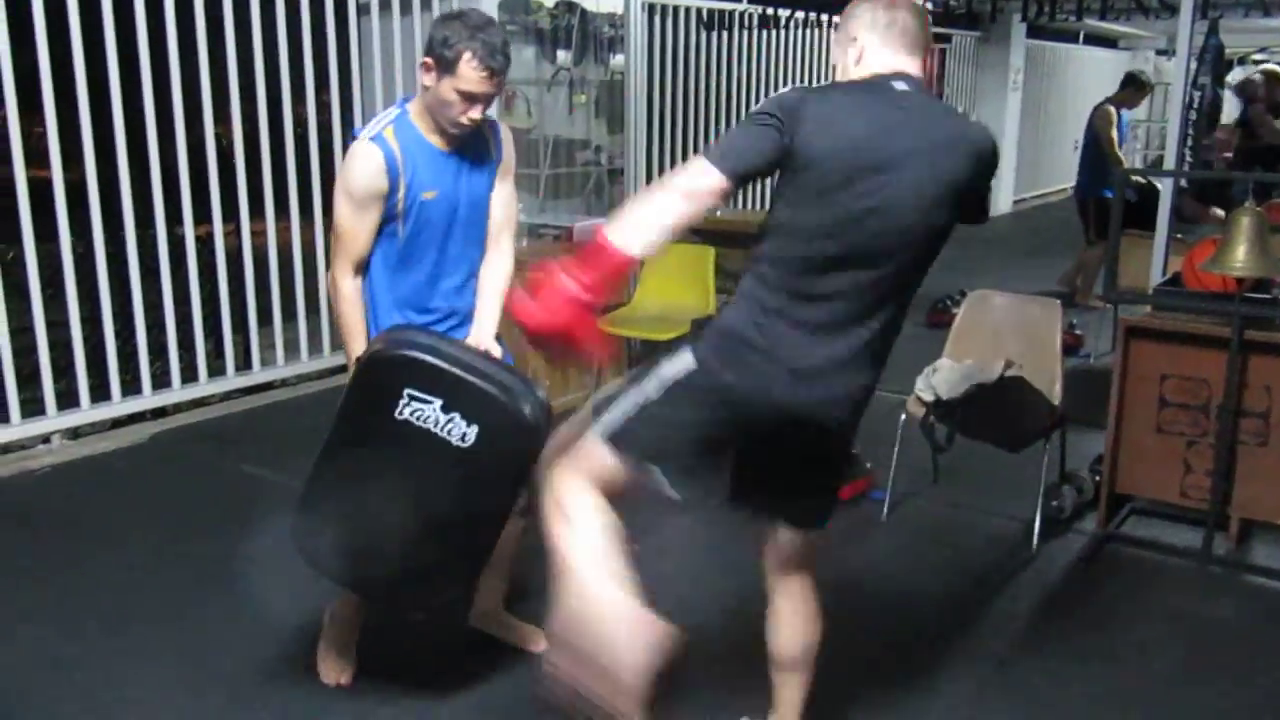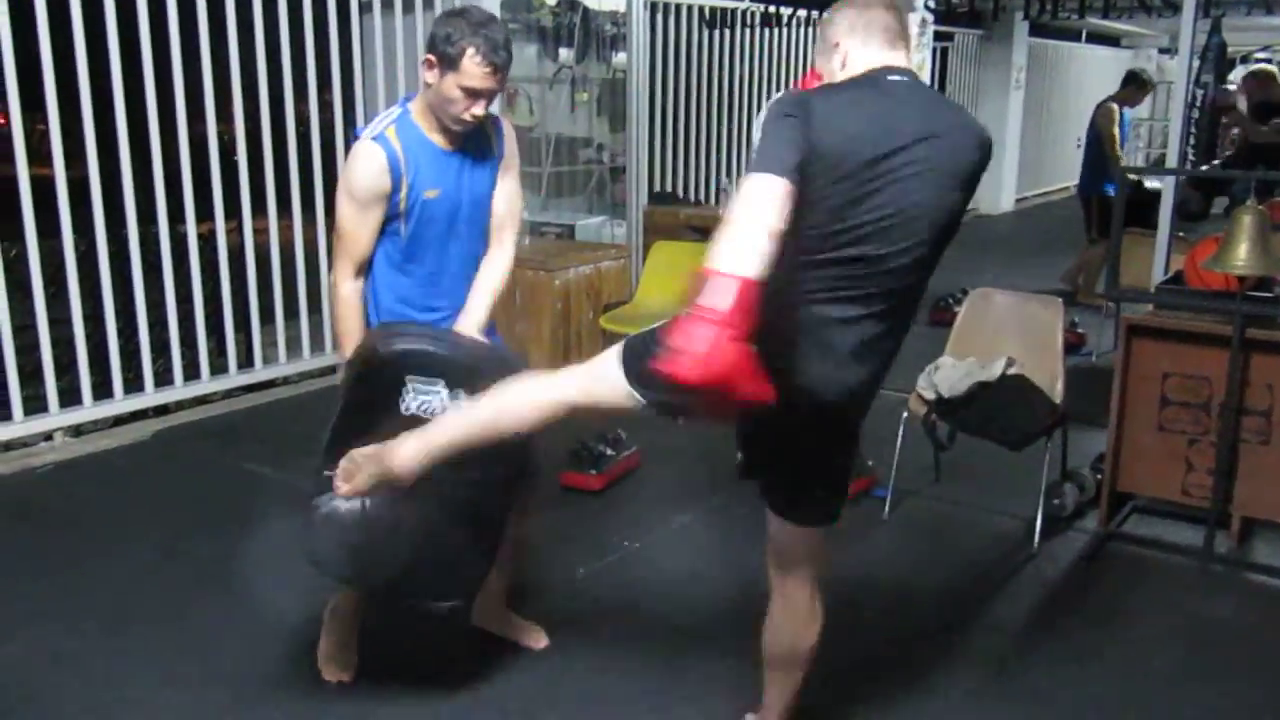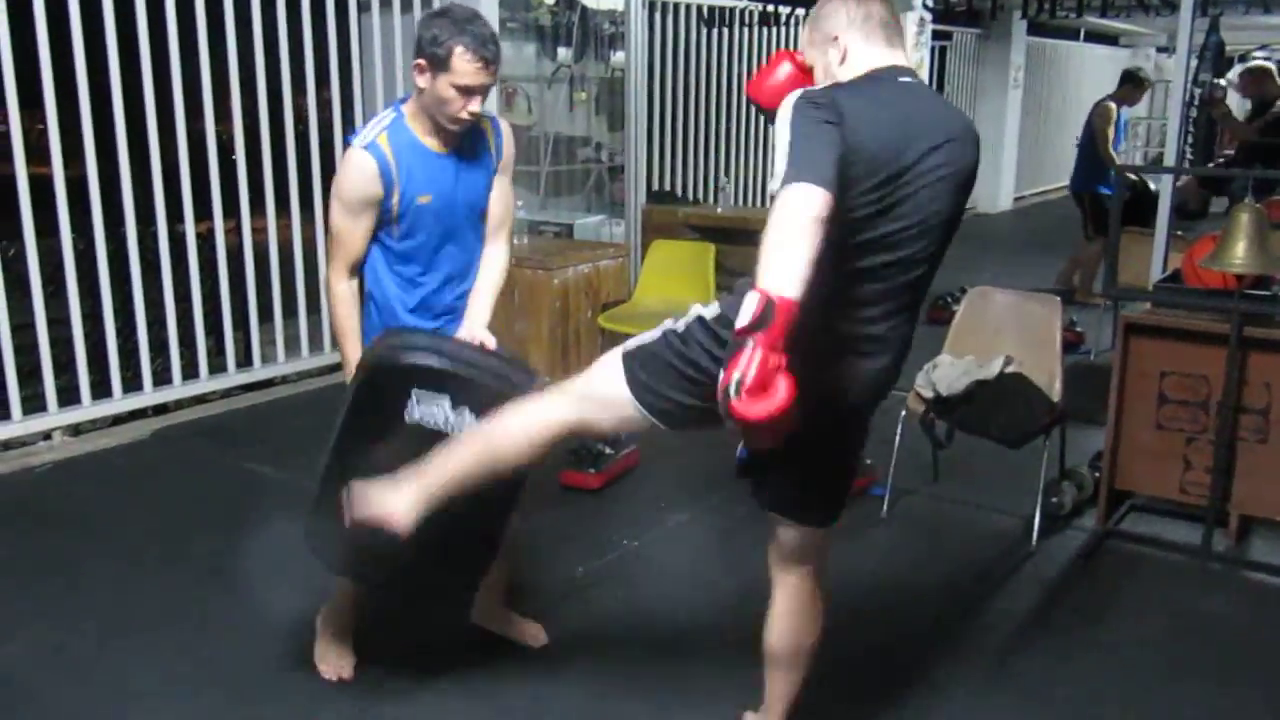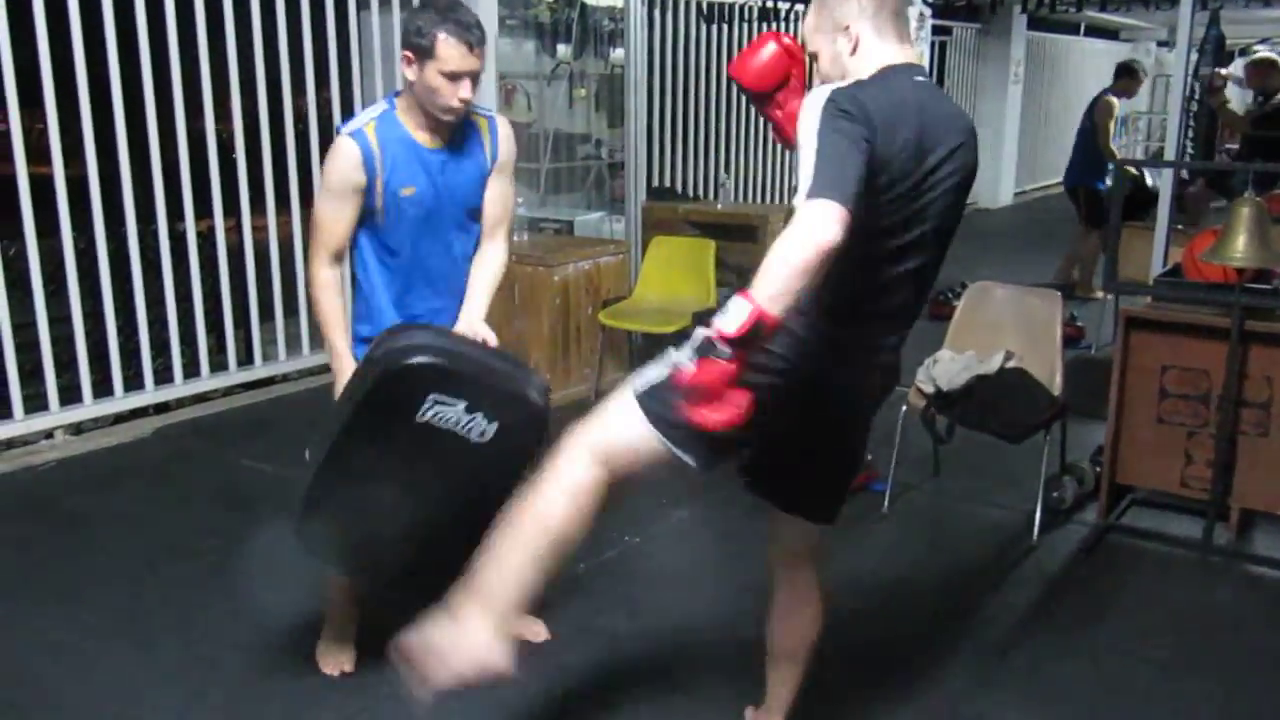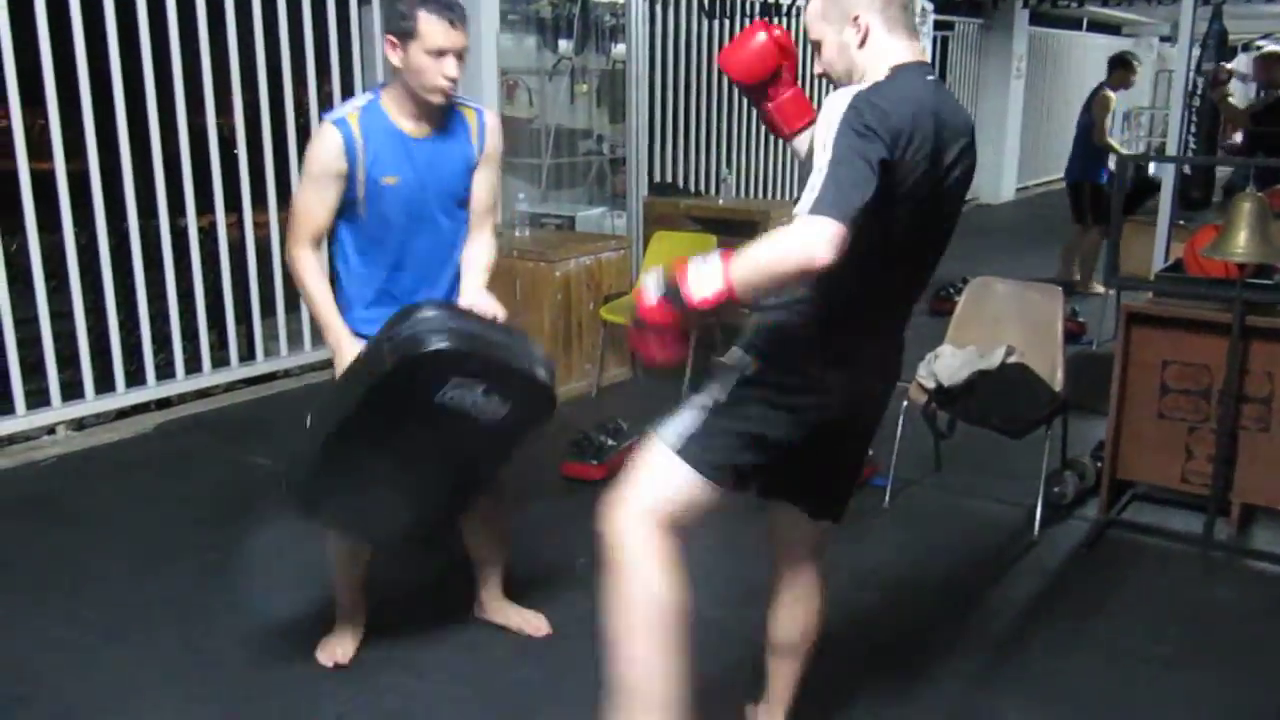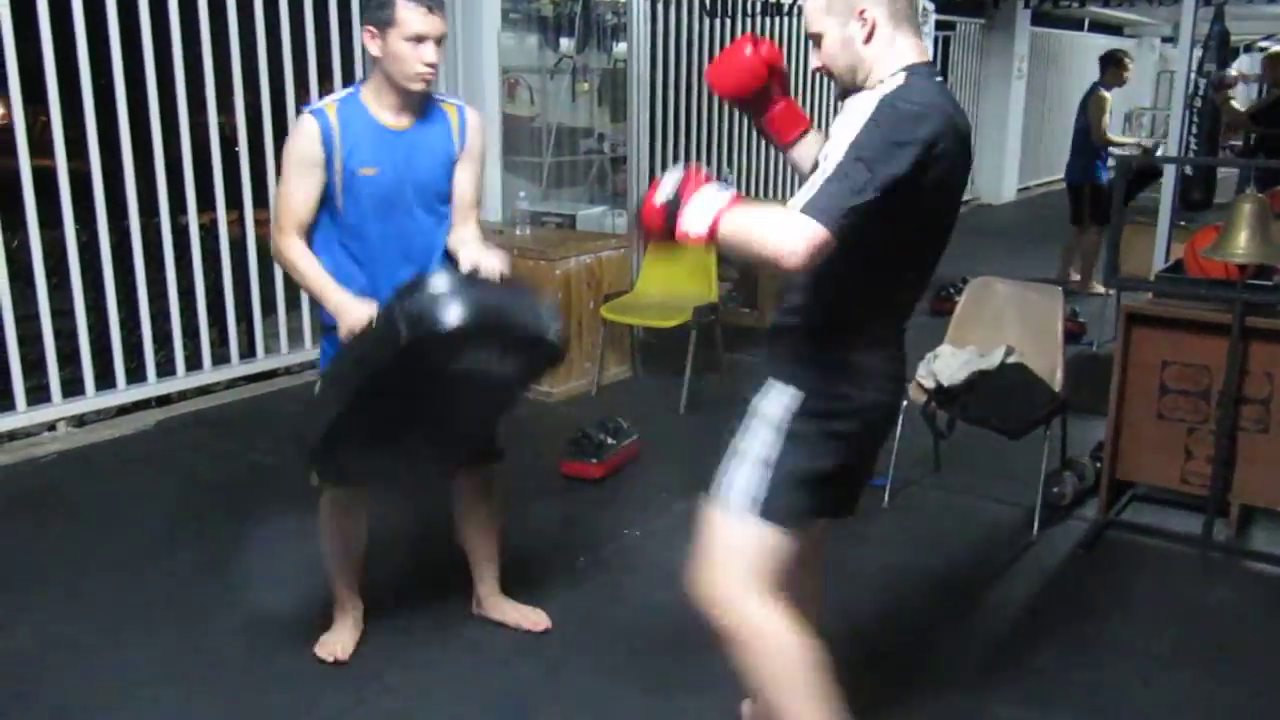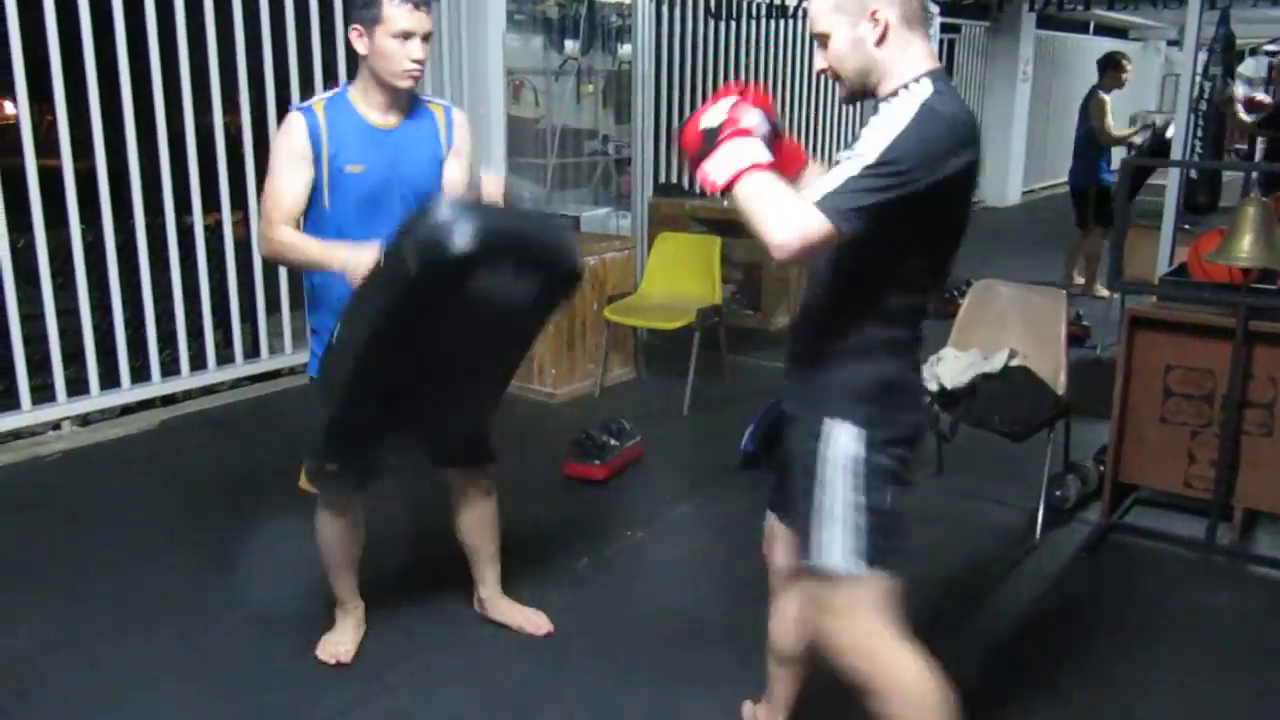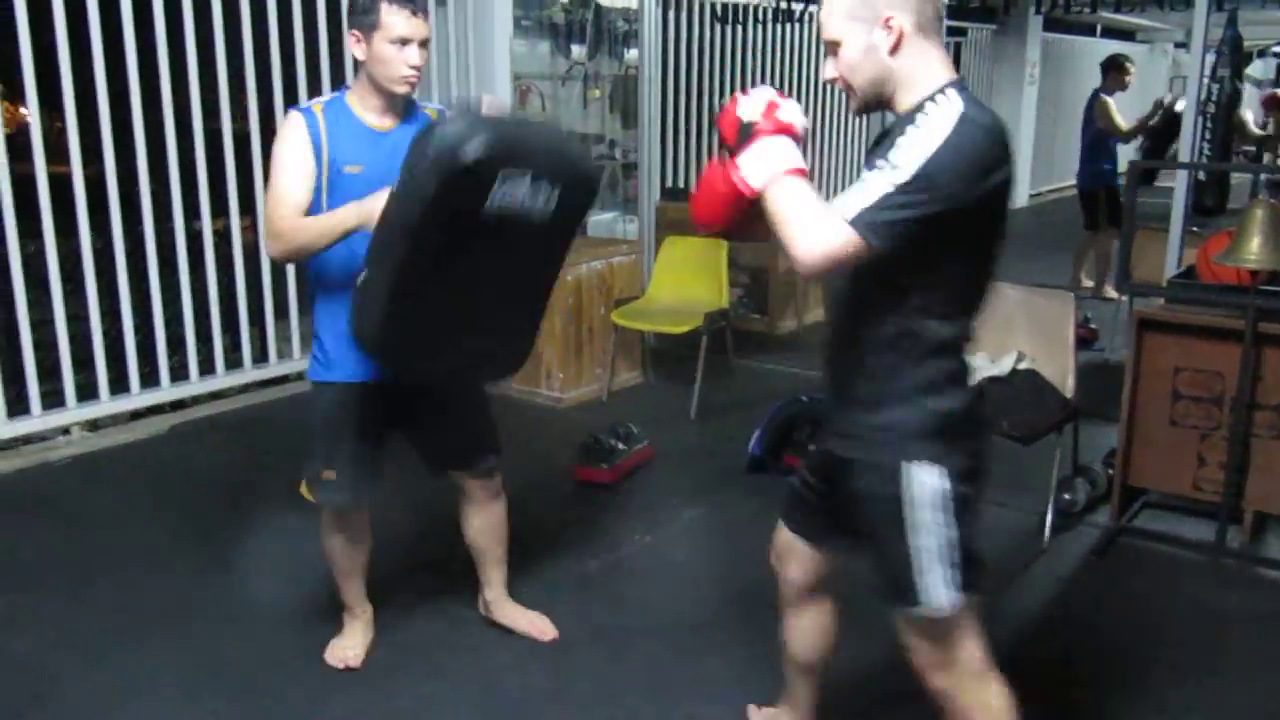
dt=0.1s
person 1, frame 1
left shoulder: (806, 108)
right shoulder: (972, 146)
left elbow: (691, 189)
left wrist: (586, 273)
left hip: (746, 359)
right hip: (836, 396)
left knee: (569, 475)
right knee: (789, 567)
left ankle: (609, 653)
person 1, frame 2
left shoulder: (806, 107)
right shoulder: (969, 138)
left elbow: (762, 205)
left wrist: (717, 313)
left hip: (749, 348)
right hip: (842, 379)
left knee: (569, 384)
right knee: (796, 567)
left ankle: (401, 456)
person 1, frame 3
left shoulder: (820, 108)
right shoulder: (960, 134)
left elbow: (802, 216)
left wrist: (765, 334)
left hip: (760, 357)
right hip: (851, 382)
left knee: (569, 402)
right knee: (797, 564)
left ankle: (410, 494)
person 1, frame 4
left shoulder: (845, 105)
right shoulder: (958, 127)
left elbow: (819, 228)
left wrist: (732, 333)
right wrist: (796, 108)
left hip: (782, 357)
right hip: (853, 381)
left knee: (589, 451)
right knee: (797, 560)
left ankle: (478, 624)
person 1, frame 5
left shoulder: (866, 105)
right shoulder: (947, 119)
left elbow: (816, 243)
left wrist: (692, 288)
right wrist: (774, 93)
left hip: (793, 364)
right hip: (860, 379)
left knee: (637, 517)
right knee: (795, 557)
person 1, frame 6
left shoulder: (888, 109)
right shoulder: (928, 110)
left elbow: (797, 243)
right elbow: (820, 163)
left wrist: (702, 208)
right wrist: (767, 104)
left hip: (816, 381)
right hip: (854, 378)
left knee: (725, 582)
right knee: (781, 556)
person 1, frame 7
left shoulder: (919, 118)
right shoulder: (930, 113)
left elbow: (792, 233)
right elbow: (831, 196)
left wrist: (734, 150)
right wrist: (768, 148)
left hip: (855, 397)
right hip: (852, 385)
left knee: (860, 631)
right knee: (787, 559)
person 1, frame 8
left shoulder: (953, 131)
right shoulder: (910, 135)
left elbow: (818, 245)
right elbow: (837, 242)
left wrist: (766, 145)
right wrist: (751, 188)
left hip: (913, 436)
right hip: (856, 417)
left knee: (947, 659)
right knee: (796, 566)
person 2, frame 1
left shoulder: (495, 142)
right shoulder: (377, 153)
left elbow: (500, 246)
right elbow: (346, 273)
left wrist: (483, 333)
left hip: (476, 352)
left ankle: (490, 606)
right ankle: (343, 620)
person 2, frame 2
left shoulder: (497, 137)
right shoulder: (379, 152)
left elbow: (503, 239)
right elbow: (348, 274)
left wrist: (471, 320)
left hip: (472, 347)
left ankle: (491, 606)
right ankle: (341, 619)
person 2, frame 3
left shoulder: (495, 137)
right shoulder: (371, 158)
left elbow: (495, 242)
right elbow: (342, 274)
left wrist: (474, 324)
right wrist: (358, 376)
left hip: (470, 347)
left ankle: (489, 604)
right ankle: (338, 615)
person 2, frame 4
left shoulder: (494, 135)
right shoulder: (359, 147)
left elbow: (494, 237)
right elbow: (324, 261)
left wrist: (474, 314)
right wrist: (344, 365)
left hip: (465, 346)
right ankle: (343, 617)
person 2, frame 5
left shoulder: (480, 127)
right shoulder: (342, 135)
left elbow: (480, 228)
right elbow: (302, 248)
left wrist: (473, 289)
right wrist: (341, 340)
right hip: (374, 345)
left ankle: (490, 595)
right ankle: (348, 611)
person 2, frame 6
left shoulder: (461, 122)
right shoulder: (321, 126)
left elbow: (462, 220)
right elbow: (284, 238)
left wrist: (476, 250)
right wrist: (340, 302)
right hip: (362, 341)
left knee: (478, 470)
right knee: (346, 486)
left ankle: (488, 592)
right ankle: (347, 607)
person 2, frame 7
left shoulder: (447, 123)
right shoulder: (309, 125)
right elbow: (274, 235)
right wrist: (344, 257)
left knee: (474, 471)
right knee: (340, 489)
left ankle: (490, 593)
right ankle: (349, 608)
person 2, frame 8
left shoulder: (443, 128)
right shoulder: (307, 127)
right elbow: (278, 239)
right wrist: (361, 212)
right hip: (349, 355)
left knee: (482, 476)
right knee: (344, 498)
left ankle: (497, 597)
right ankle: (357, 613)
person 3, frame 1
left shoulder: (1118, 112)
right shoulder: (1107, 112)
right elbow: (1112, 154)
right wrist: (1132, 179)
left hip: (1102, 187)
right hip: (1095, 189)
left knee: (1097, 241)
right knee: (1101, 242)
left ankle: (1070, 279)
right ankle: (1084, 294)
person 3, frame 2
left shoulder: (1121, 111)
right shoulder: (1110, 109)
right elbow: (1113, 152)
left wrist: (1125, 177)
right wrist: (1129, 178)
left hip: (1105, 185)
right hip: (1098, 186)
left knee: (1098, 239)
right knee: (1103, 240)
left ankle: (1072, 276)
right ankle: (1087, 292)
person 3, frame 3
left shoulder: (1118, 110)
right shoulder: (1107, 108)
right elbow: (1105, 151)
left wrist: (1121, 175)
right wrist: (1125, 176)
left hip: (1098, 183)
right hip: (1091, 184)
left knee: (1095, 237)
right knee: (1100, 238)
left ankle: (1066, 276)
right ankle: (1084, 291)
person 3, frame 4
left shoulder: (1106, 100)
right shoulder: (1109, 102)
right elbow: (1106, 145)
left wrist: (1114, 172)
right wrist: (1127, 169)
left hip: (1084, 176)
right hip: (1086, 178)
left knee: (1090, 230)
right knee: (1097, 232)
left ankle: (1065, 273)
right ankle: (1085, 287)
person 3, frame 5
left shoulder: (1102, 93)
right shoulder: (1106, 97)
right elbow: (1100, 139)
left hip: (1083, 171)
right hip: (1088, 174)
left knee: (1085, 226)
right knee: (1098, 227)
left ankle: (1067, 271)
right ankle: (1086, 282)
person 3, frame 6
left shoulder: (1096, 93)
right shoulder: (1101, 96)
right elbow: (1100, 138)
left wrist: (1128, 142)
right wrist: (1134, 143)
left hip: (1081, 171)
right hip: (1089, 173)
left knee: (1082, 226)
right knee: (1095, 227)
left ankle: (1066, 272)
right ankle: (1087, 282)
person 3, frame 7
left shoulder: (1096, 96)
right shoulder: (1101, 99)
right elbow: (1108, 137)
left wrist: (1132, 132)
right wrist: (1139, 128)
left hip: (1085, 174)
right hip: (1093, 176)
left knee: (1087, 229)
right knee: (1099, 229)
left ankle: (1070, 275)
right ankle: (1091, 285)
person 3, frame 8
left shoulder: (1100, 99)
right shoulder: (1103, 101)
left elbow: (1115, 134)
right elbow: (1124, 135)
left wrist: (1144, 123)
right wrist: (1153, 112)
left hip: (1093, 177)
right hip: (1099, 178)
left knee: (1094, 230)
right knee: (1109, 231)
left ankle: (1078, 278)
right ankle: (1101, 286)
